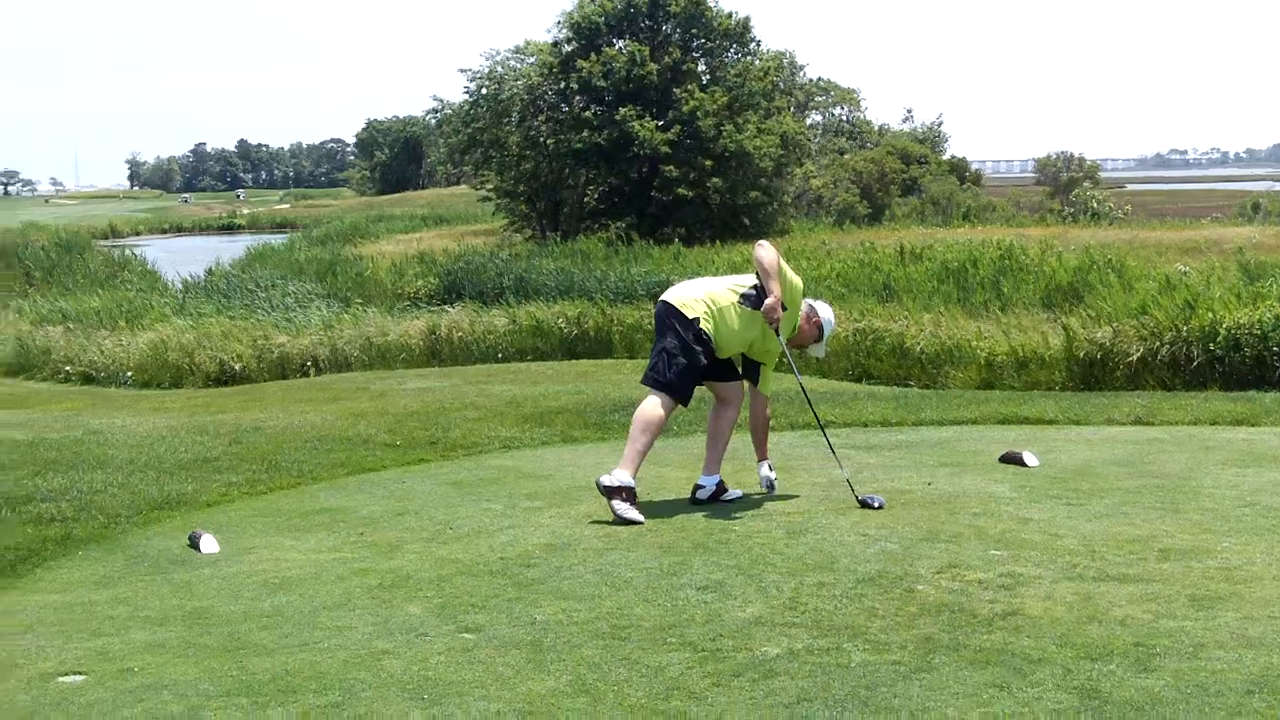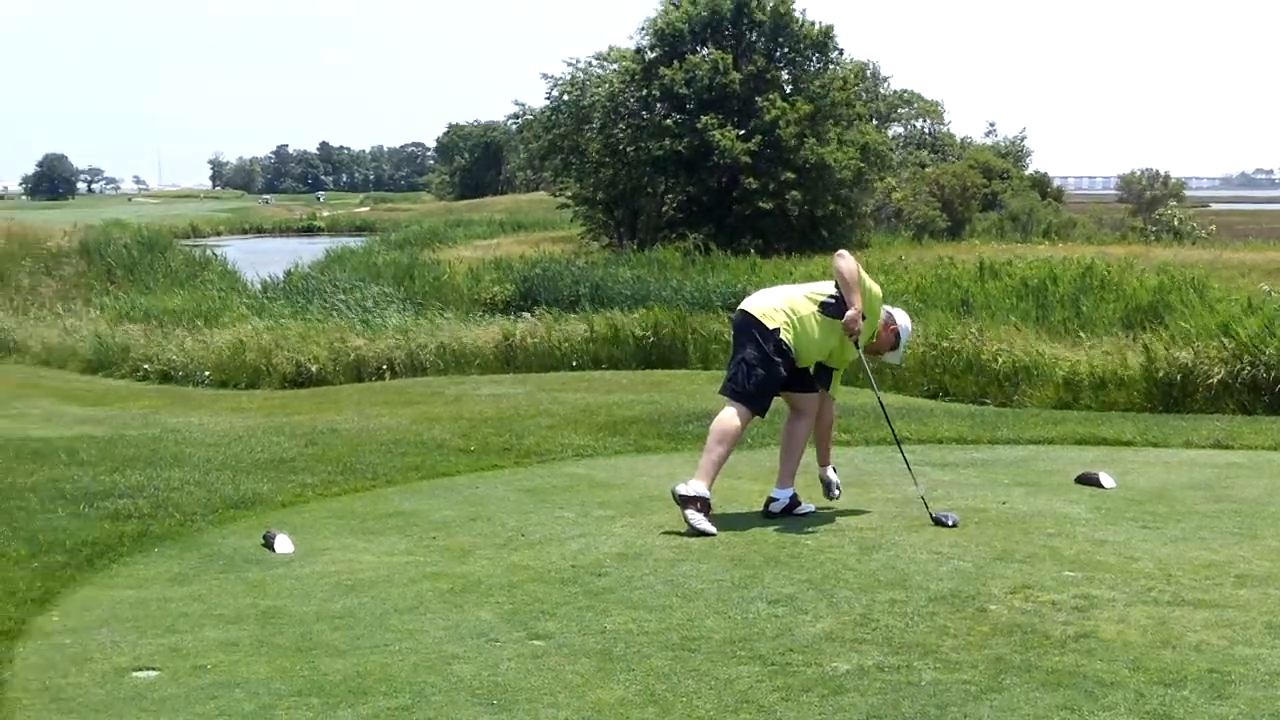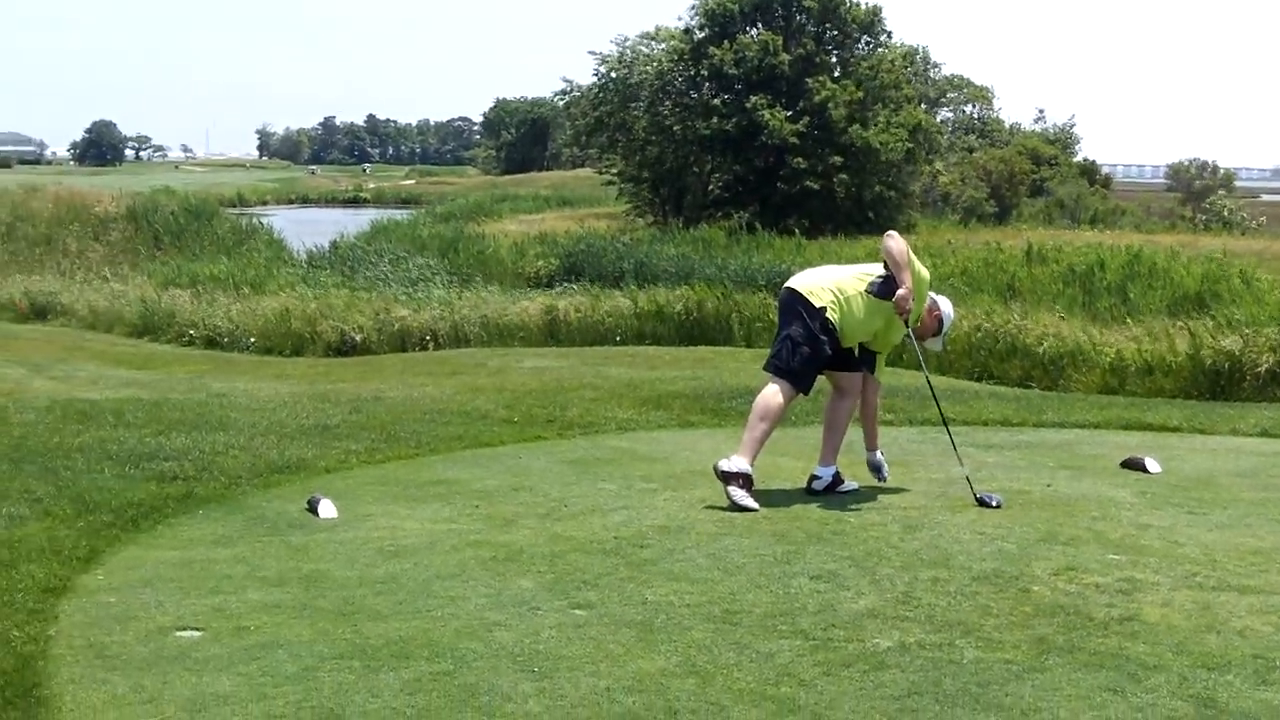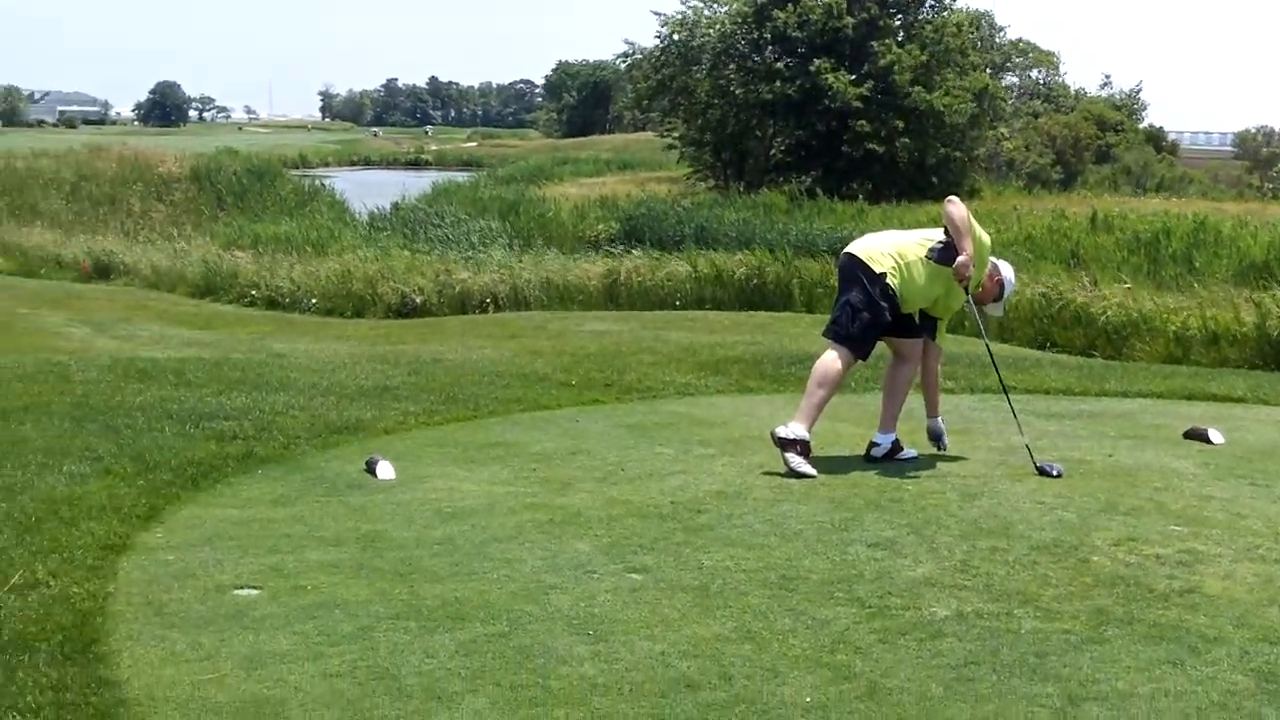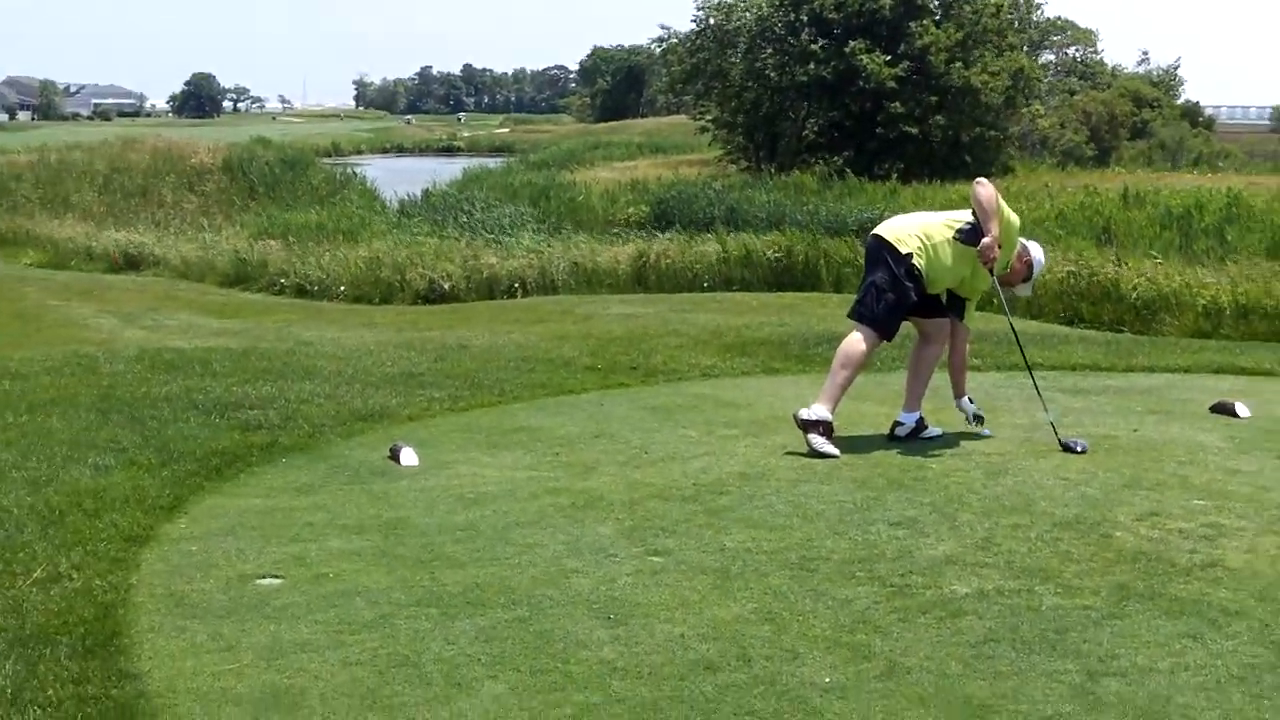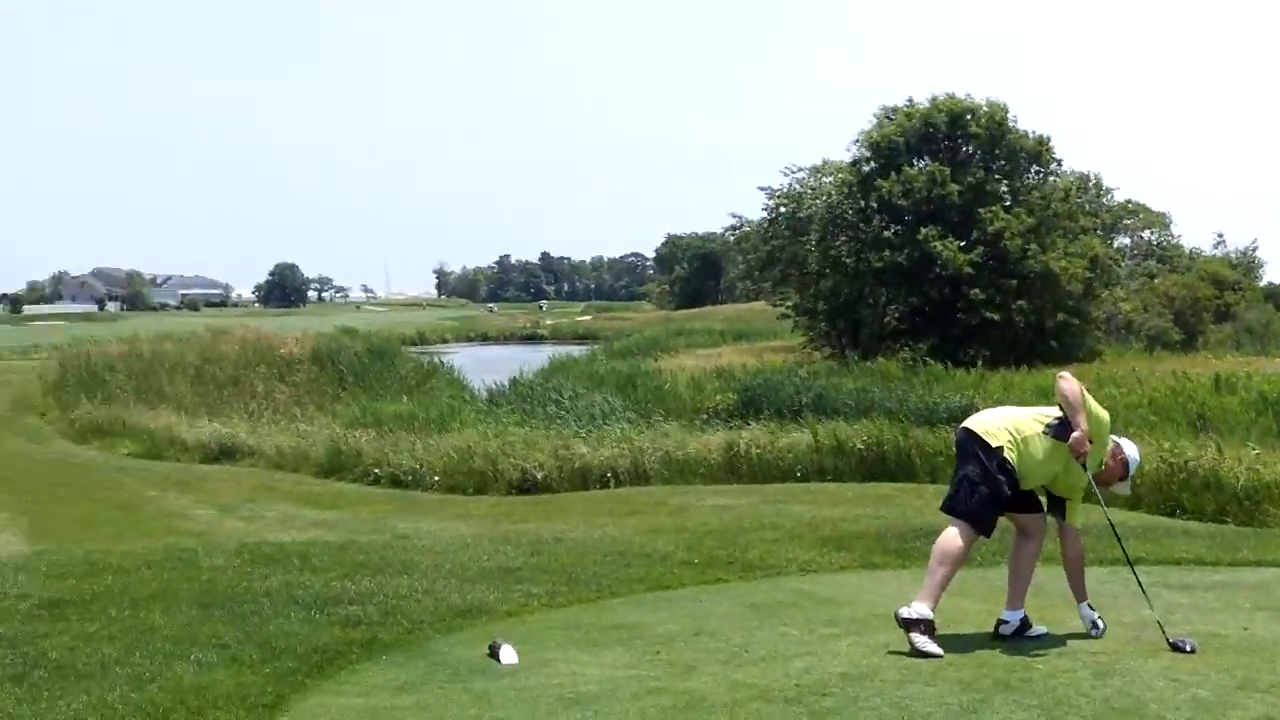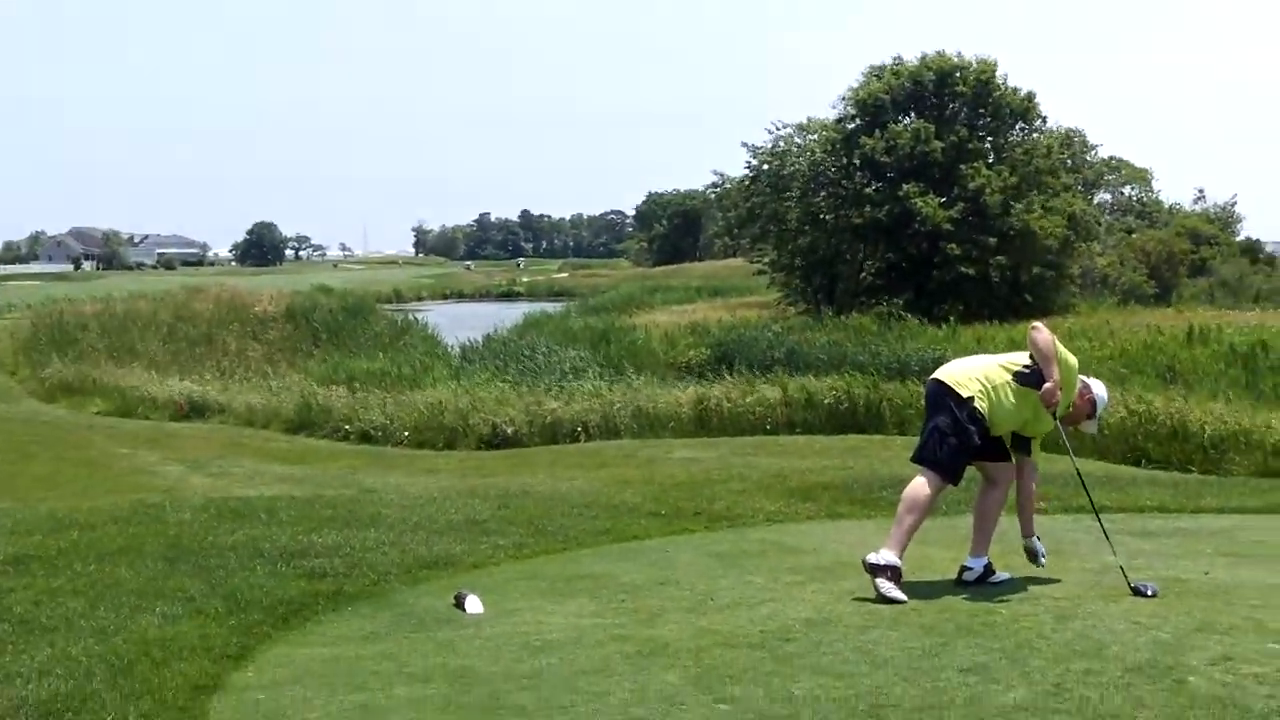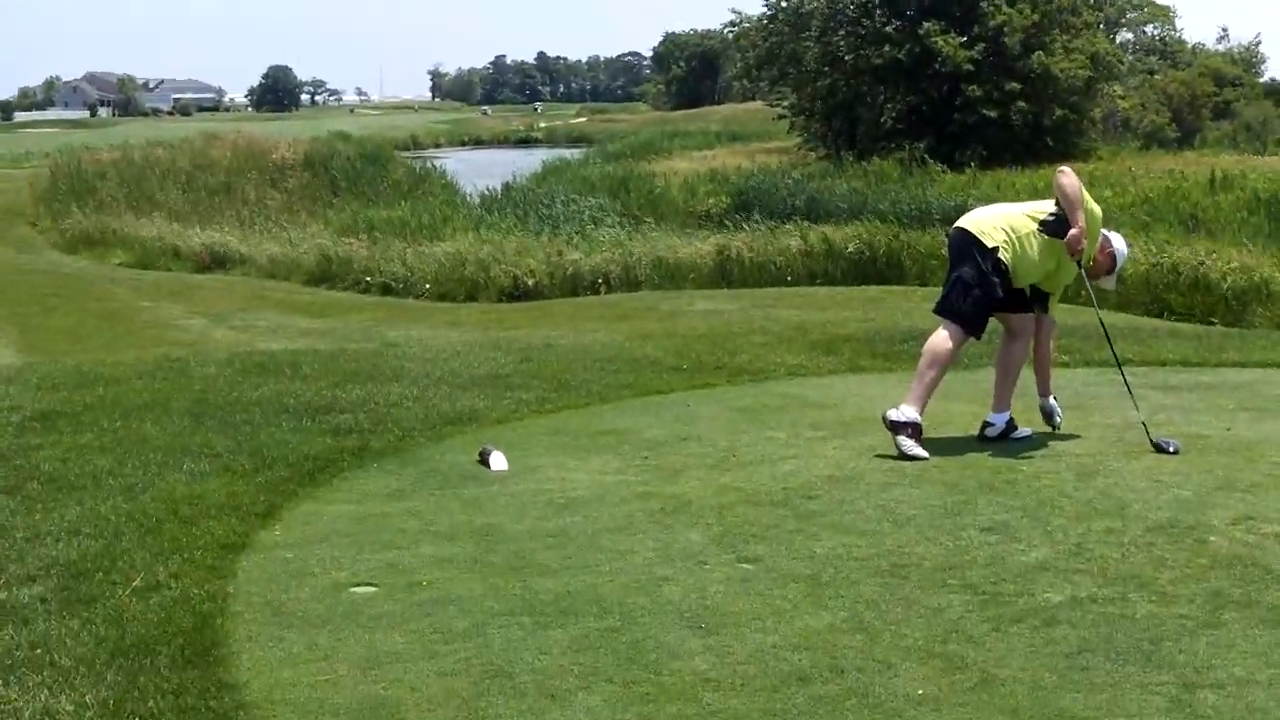
dt=0.3s
person 1, frame 1
left shoulder: (768, 347)
right shoulder: (793, 293)
left elbow: (760, 406)
right elbow: (762, 247)
left wrist: (763, 462)
right wrist: (774, 297)
right hip: (687, 310)
left knee: (732, 394)
right knee: (664, 397)
left ankle: (708, 483)
right ankle: (620, 482)
person 1, frame 2
left shoulder: (842, 352)
right shoulder: (872, 299)
left elbow: (824, 409)
right elbow: (842, 257)
left wrist: (825, 468)
right wrist: (855, 309)
right hip: (766, 320)
left knee: (807, 405)
right knee: (742, 407)
left ankle: (782, 497)
right ankle: (695, 493)
person 1, frame 3
left shoulder: (884, 335)
right shoulder: (919, 282)
left elbow: (869, 394)
right elbow: (891, 238)
left wrist: (873, 451)
right wrist: (905, 287)
right hip: (813, 298)
left knee: (851, 385)
right knee: (786, 385)
left ankle: (824, 474)
right ankle: (737, 469)
person 1, frame 4
left shoulder: (947, 300)
right shoulder: (981, 247)
left elbow: (930, 361)
right elbow: (952, 203)
left wrist: (934, 419)
right wrist: (966, 254)
right hip: (872, 265)
left knee: (911, 351)
right knee: (846, 351)
left ankle: (884, 441)
right ankle: (794, 434)
person 1, frame 5
left shoulder: (973, 282)
right shoulder: (1009, 229)
left elbow: (958, 342)
right elbow: (980, 185)
left wrist: (962, 399)
right wrist: (991, 236)
right hip: (899, 246)
left knee: (938, 330)
right knee: (870, 332)
left ankle: (909, 420)
right ankle: (818, 416)
person 1, frame 6
left shoulder: (1073, 481)
right shoulder: (1100, 424)
left elbow: (1071, 545)
right elbow: (1064, 379)
left wrist: (1084, 606)
right wrist: (1081, 431)
right hip: (990, 439)
left knee: (1034, 526)
right knee: (966, 527)
left ankle: (1011, 619)
right ankle: (918, 615)
person 1, frame 7
left shoulder: (1038, 422)
right shoulder: (1068, 371)
left elbow: (1026, 480)
right elbow: (1036, 329)
left wrist: (1030, 538)
right wrist: (1052, 381)
right hip: (959, 389)
left knee: (1002, 474)
right knee: (935, 477)
left ankle: (976, 565)
right ankle: (886, 561)
person 1, frame 8
left shoulder: (1060, 272)
right shoulder: (1092, 218)
left elbow: (1042, 336)
right elbow: (1063, 173)
left wrist: (1046, 397)
right wrist: (1078, 227)
right hip: (983, 238)
left knee: (1023, 327)
right knee: (957, 328)
left ankle: (998, 421)
right ankle: (906, 417)
